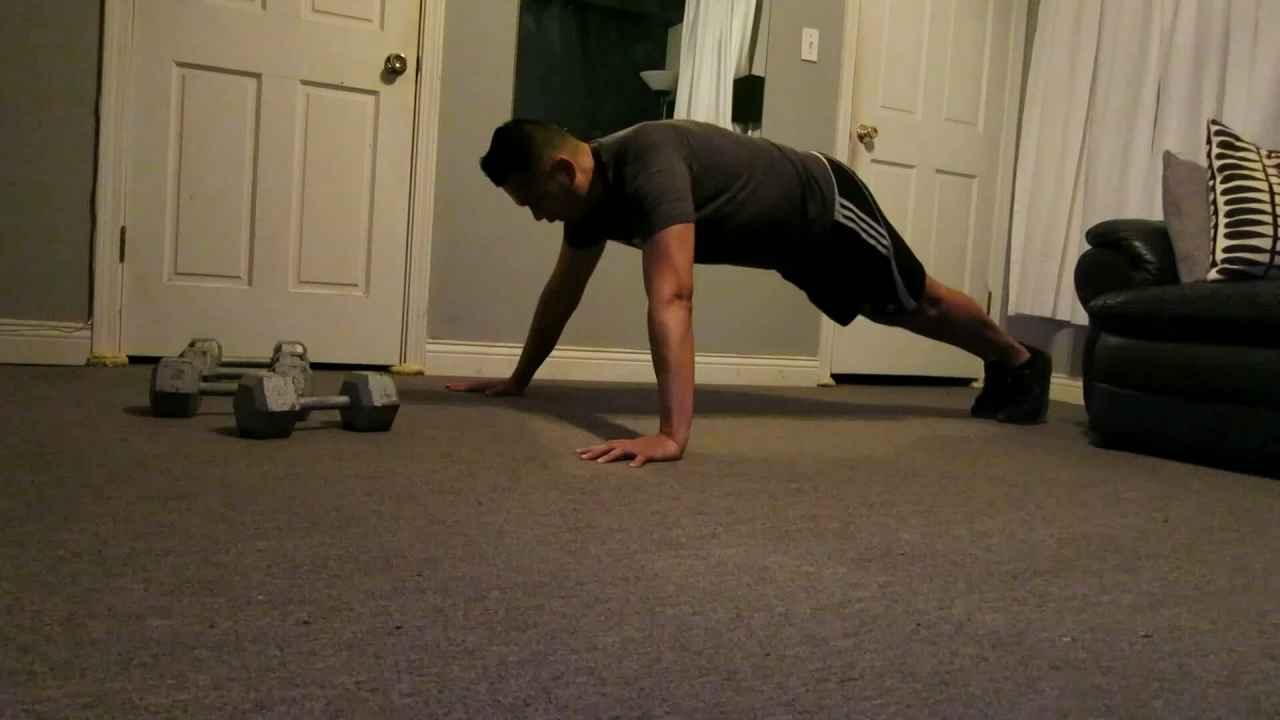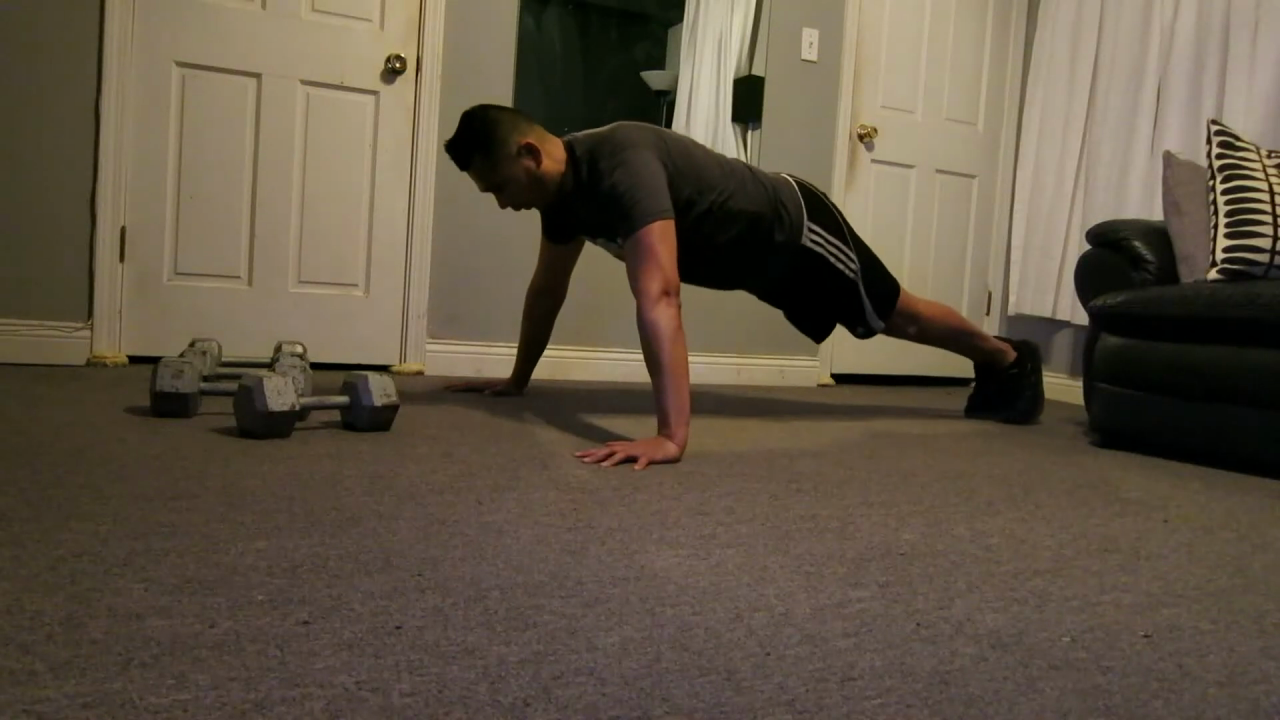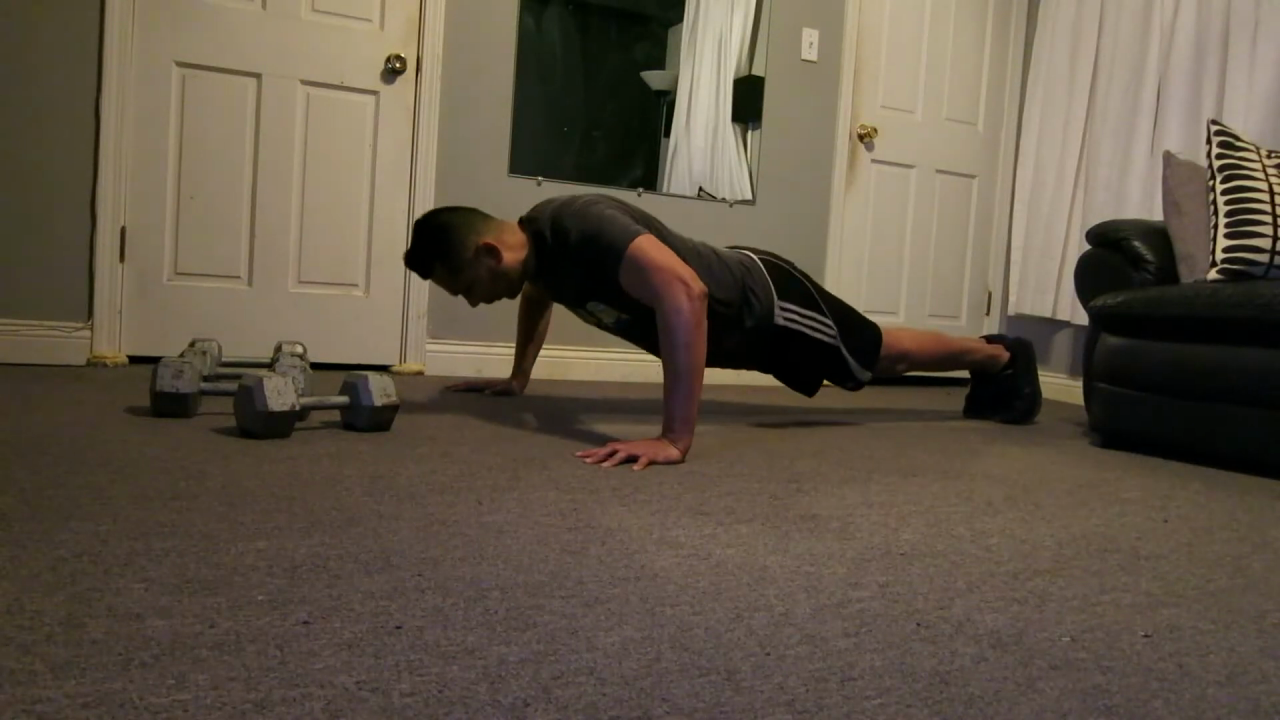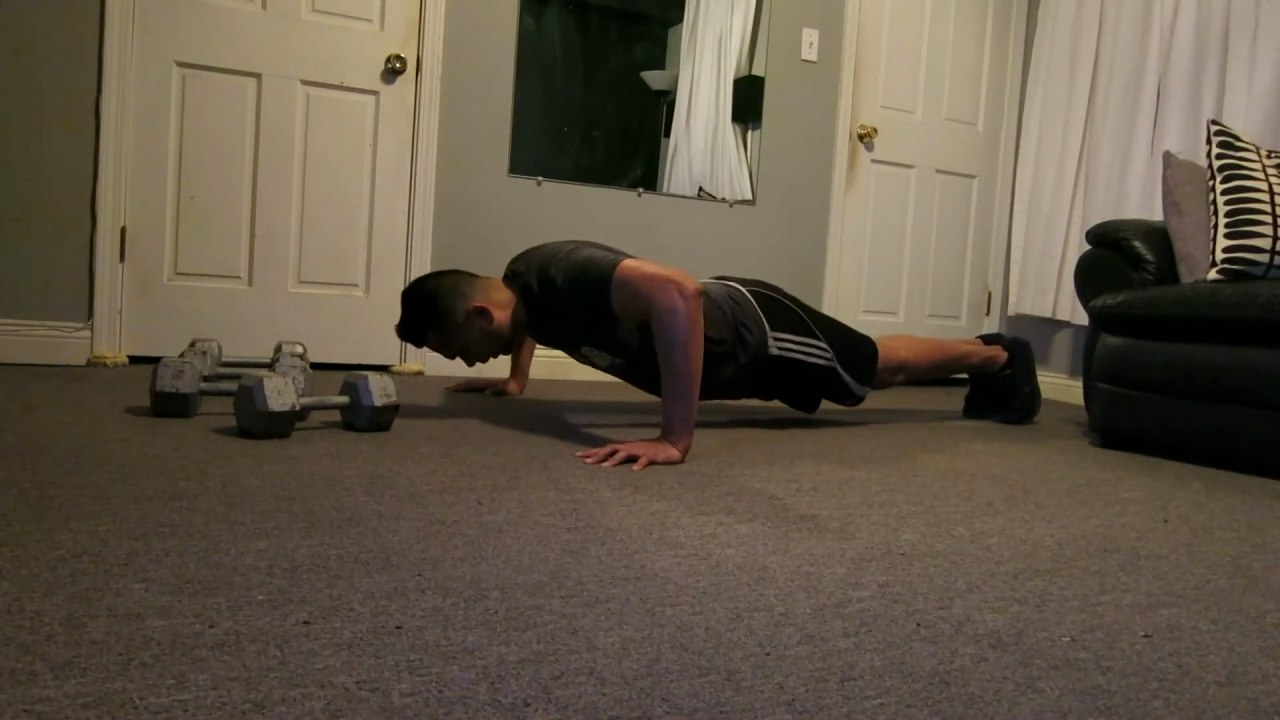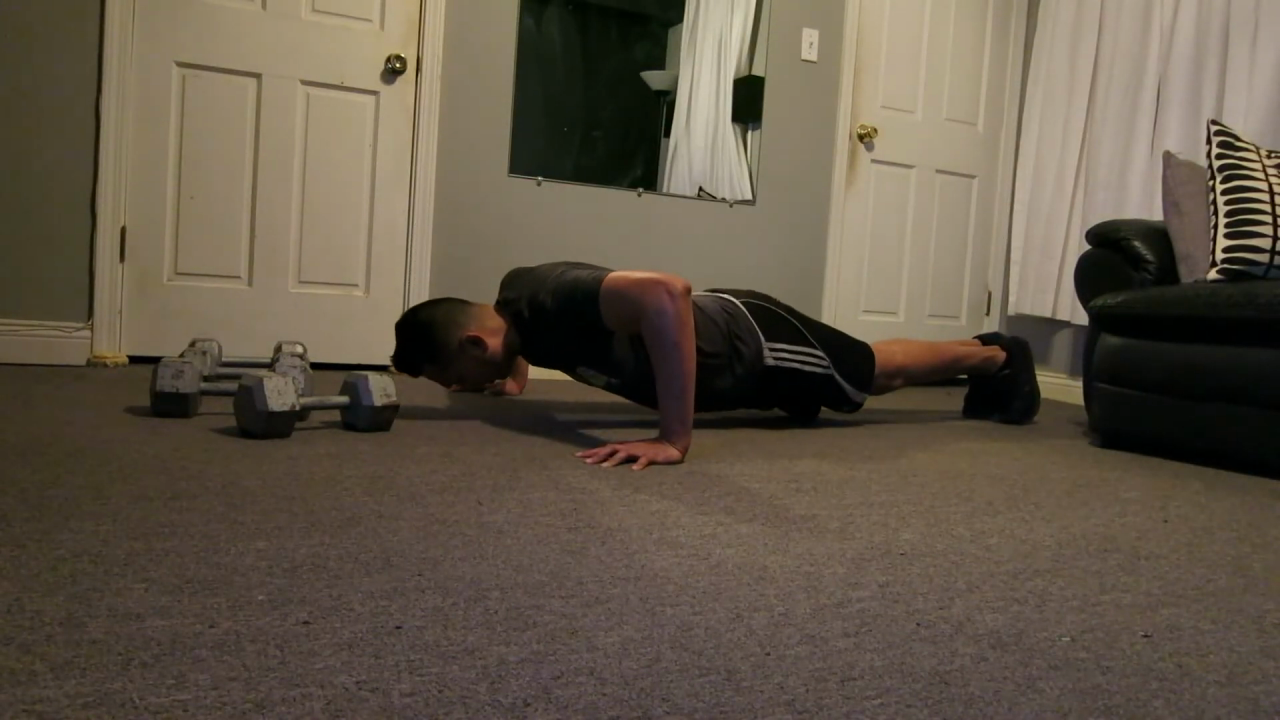
dt=1s
person 1, frame 1
left shoulder: (647, 168)
right shoulder: (590, 188)
left elbow: (671, 300)
right elbow: (563, 288)
left wrist: (671, 435)
right wrist: (518, 378)
left hip: (825, 206)
right hip: (786, 234)
left knee: (921, 304)
right knee: (896, 315)
left ankle: (1023, 362)
right ankle: (1000, 367)
person 1, frame 2
left shoulder: (620, 165)
right shoulder: (565, 185)
left elbow: (658, 297)
right elbow: (547, 286)
left wrist: (672, 436)
right wrist: (517, 380)
left hip: (793, 228)
right hip: (756, 255)
left knee: (899, 317)
right knee: (889, 325)
left ankle: (1010, 360)
right ankle: (993, 365)
person 1, frame 3
left shoulder: (582, 232)
right shoulder: (536, 238)
left elbow: (684, 294)
right elbow: (540, 292)
left wrist: (675, 439)
right wrist: (518, 376)
left hip: (762, 301)
right hip: (735, 303)
left knee: (883, 355)
right knee: (878, 359)
left ankle: (1004, 358)
right ankle: (991, 360)
person 1, frame 4
left shoulder: (566, 279)
right shoulder: (521, 279)
left elbow: (679, 293)
left wrist: (675, 439)
right wrist: (516, 378)
left hip: (754, 330)
right hip: (730, 326)
left knee: (881, 366)
right knee: (876, 367)
left ankle: (1001, 358)
right ankle: (989, 357)
person 1, frame 5
left shoulder: (555, 305)
right shoulder: (514, 297)
left elbow: (667, 292)
left wrist: (674, 439)
right wrist: (515, 379)
left hip: (750, 341)
right hip: (725, 333)
left knee: (880, 371)
right knee: (873, 373)
left ankle: (1000, 357)
right ankle: (986, 353)
